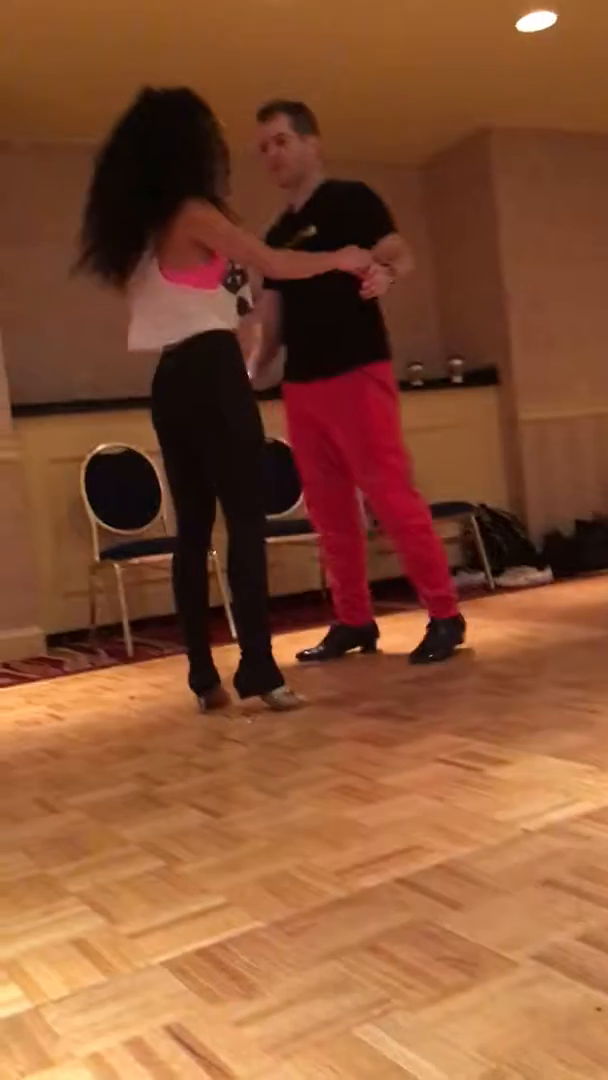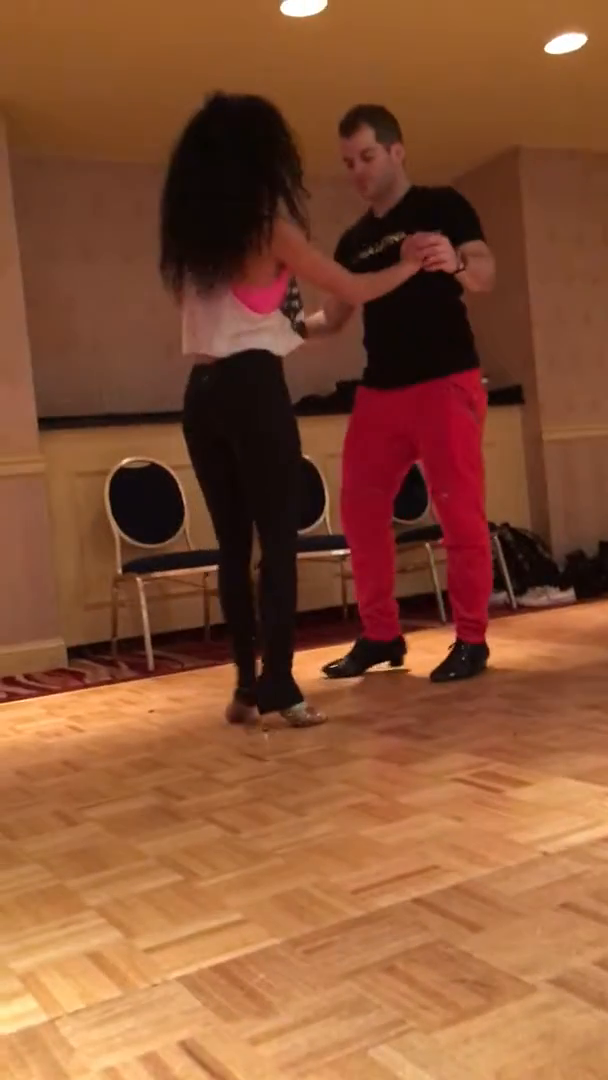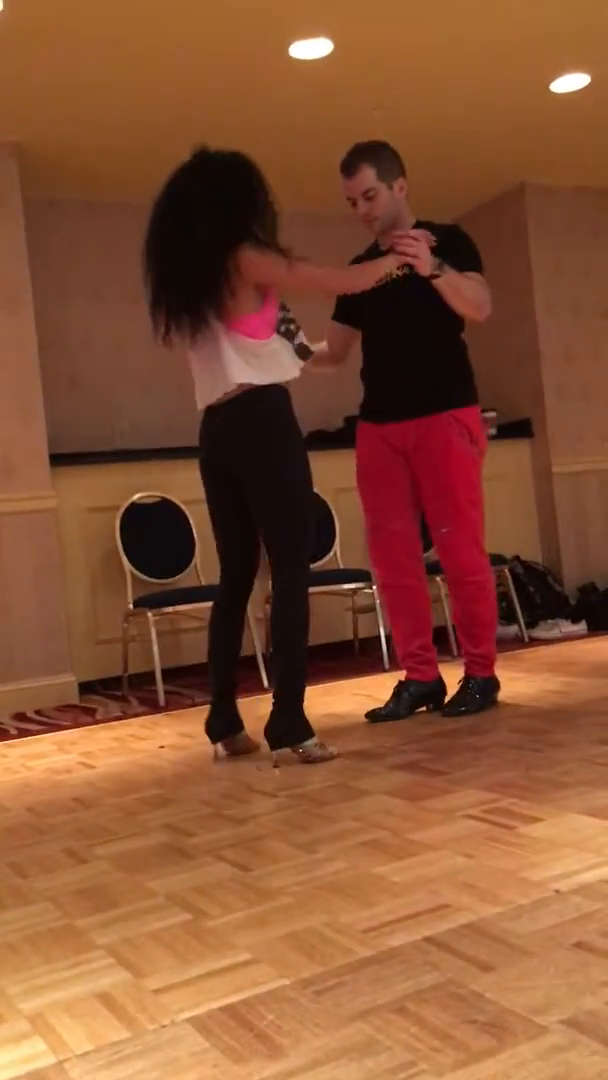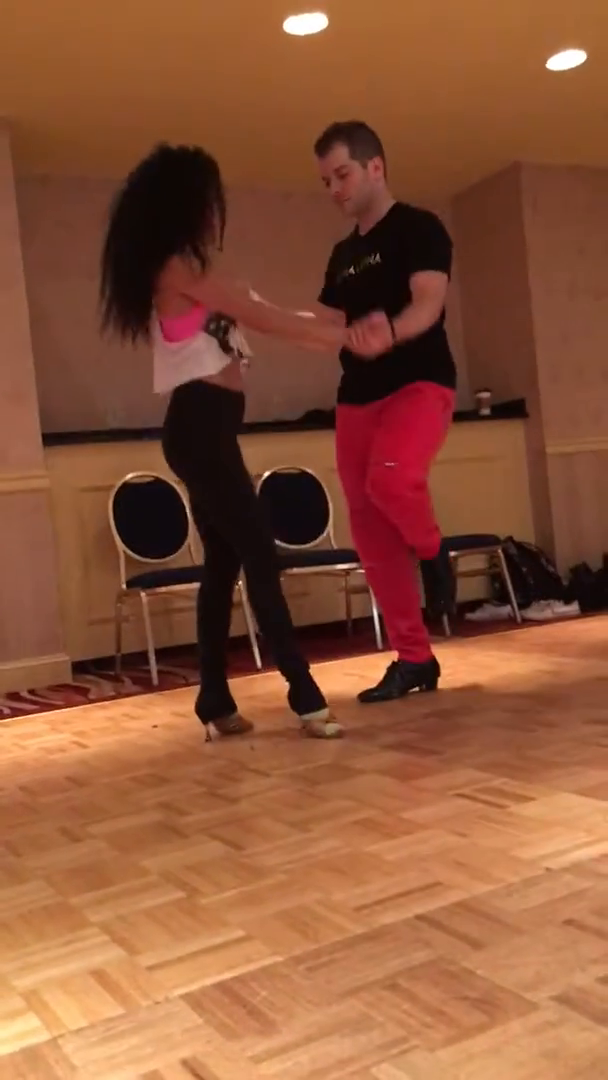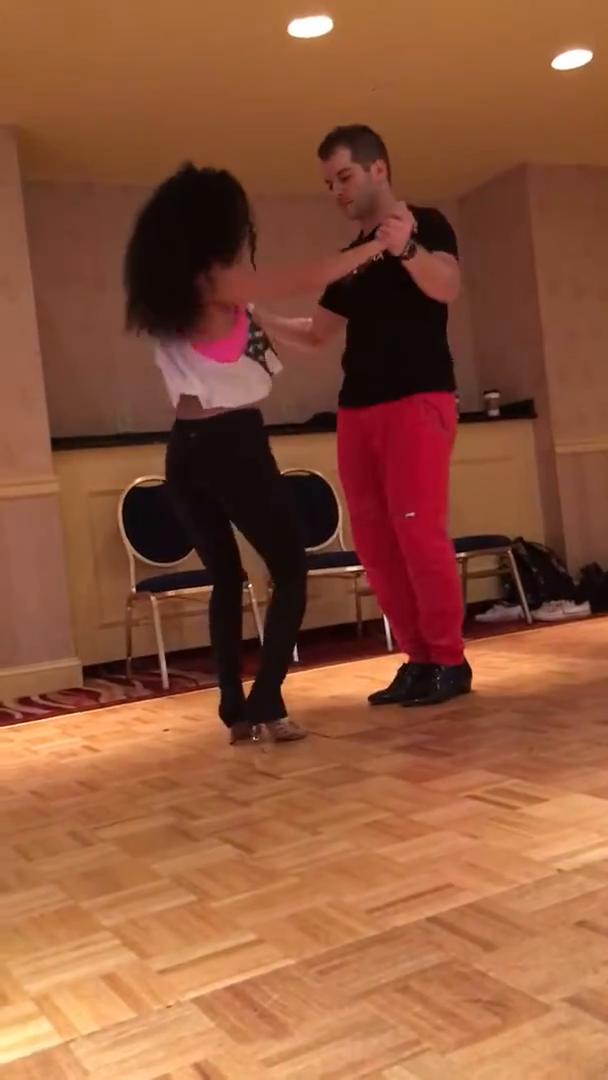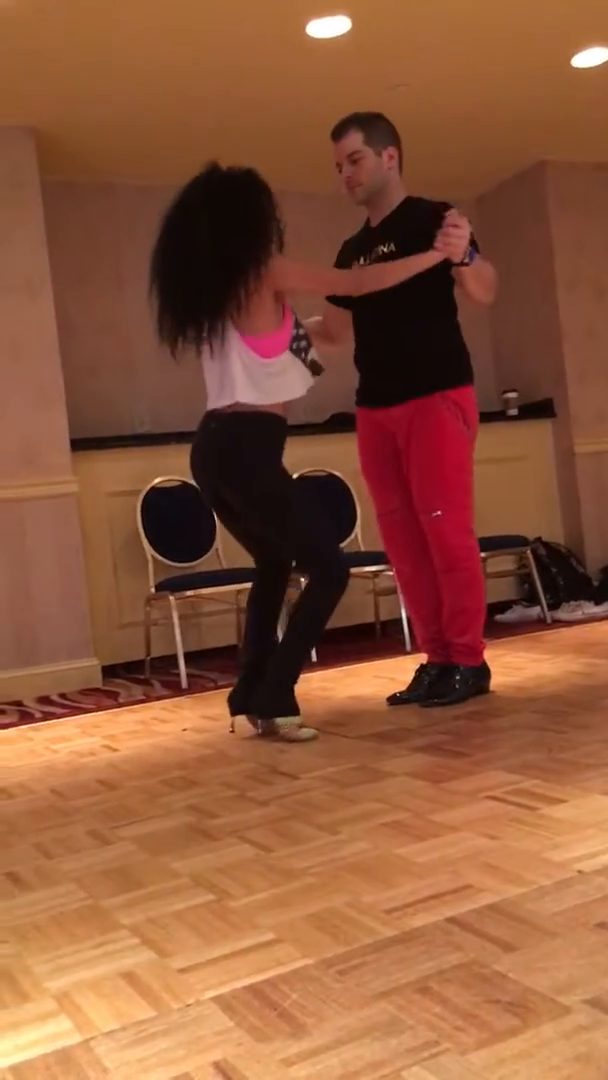
dt=0.5s
person 1, frame 1
left shoulder: (140, 228)
right shoulder: (192, 212)
right elbow: (276, 265)
right wrist: (343, 259)
left hip: (169, 380)
right hip: (210, 373)
left knee: (191, 528)
right knee: (245, 521)
left ankle: (203, 675)
right ankle: (257, 670)
person 1, frame 2
left shoulder: (190, 232)
right shoulder: (271, 225)
right elbow: (354, 291)
right wrist: (410, 264)
left hip: (200, 394)
right hip: (251, 388)
left knee: (232, 543)
right knee: (277, 537)
left ankle: (248, 682)
right ankle: (278, 686)
person 1, frame 3
left shoulder: (184, 277)
right shoulder: (246, 259)
right elbow: (342, 283)
right wrist: (398, 257)
left hip: (215, 430)
right hip: (261, 421)
left knee: (234, 577)
right knee: (290, 572)
left ankle: (224, 721)
right ankle: (288, 721)
person 1, frame 4
left shoulder: (171, 269)
right shoulder: (180, 264)
right elbow: (257, 317)
right wrist: (344, 334)
left hip: (200, 423)
right hip: (202, 426)
left knee: (223, 558)
right knee: (259, 552)
left ankle: (216, 703)
right ankle: (303, 693)
person 1, frame 5
left shoulder: (170, 289)
right shoulder: (219, 281)
right elbow: (309, 279)
right wrist: (382, 243)
left hip: (186, 449)
right hip: (232, 443)
left knee: (226, 577)
right knee: (289, 569)
left ankle: (235, 707)
right ankle: (264, 701)
person 1, frame 6
left shoulder: (203, 287)
right shoulder: (266, 273)
right elbow: (359, 283)
right wrist: (438, 254)
left hip: (212, 446)
right hip: (249, 446)
left knee: (274, 565)
right knee: (328, 569)
left ankle: (252, 693)
right ankle: (273, 697)
person 2, frame 1
left shoulder: (351, 200)
right shoulder: (276, 235)
left elbow: (401, 256)
left wrist: (384, 273)
right wrist: (251, 368)
left hip: (357, 373)
right hip: (301, 385)
left knee: (390, 494)
right knee: (328, 508)
left ankle: (445, 614)
right ankle: (353, 621)
person 2, frame 2
left shoulder: (443, 206)
right shoulder: (354, 241)
left elbow: (486, 276)
right elbow: (333, 319)
left wrist: (456, 262)
left hip: (446, 381)
right hip: (379, 390)
left knee: (459, 512)
right knee: (361, 508)
left ankle: (471, 639)
right ankle: (379, 634)
person 2, frame 3
left shoulder: (447, 240)
right shoulder: (358, 271)
left elbow: (479, 307)
right elbow: (335, 349)
left wrist: (432, 267)
left hip: (445, 415)
right hip: (378, 425)
left knee: (459, 546)
right knee: (392, 553)
left ankle: (481, 673)
right ankle: (420, 678)
person 2, frame 4
left shoulder: (419, 228)
right shoulder: (344, 254)
left elbow: (428, 305)
right elbow: (326, 324)
left wrist: (390, 332)
left hip: (419, 385)
right hip: (356, 401)
left knee: (390, 479)
right knee: (371, 534)
left ankle: (433, 556)
right ankle: (414, 657)
person 2, frame 5
left shoulder: (424, 225)
right shoulder: (349, 259)
left elbow: (446, 287)
right elbow: (318, 331)
left wrist: (405, 248)
right wrist: (255, 320)
left hip: (418, 400)
right hip: (357, 408)
left knee: (418, 529)
right knee: (373, 539)
left ankle: (449, 661)
right ankle: (418, 657)
person 2, frame 6
left shoulder: (431, 219)
right shoulder: (352, 249)
left elbow: (485, 292)
right elbow: (333, 326)
left wrist: (463, 255)
left hip: (436, 397)
right hip: (375, 407)
left knee: (446, 529)
right knee: (401, 537)
left ankle: (469, 662)
right ankle: (438, 659)
